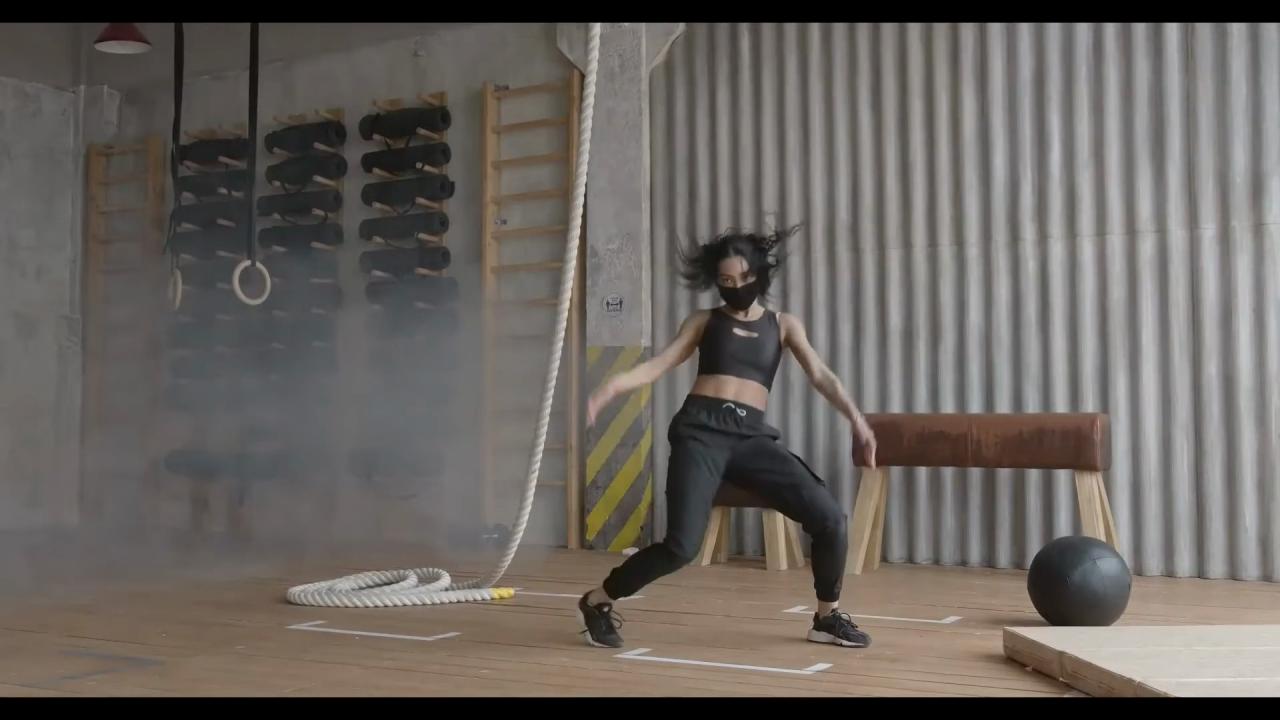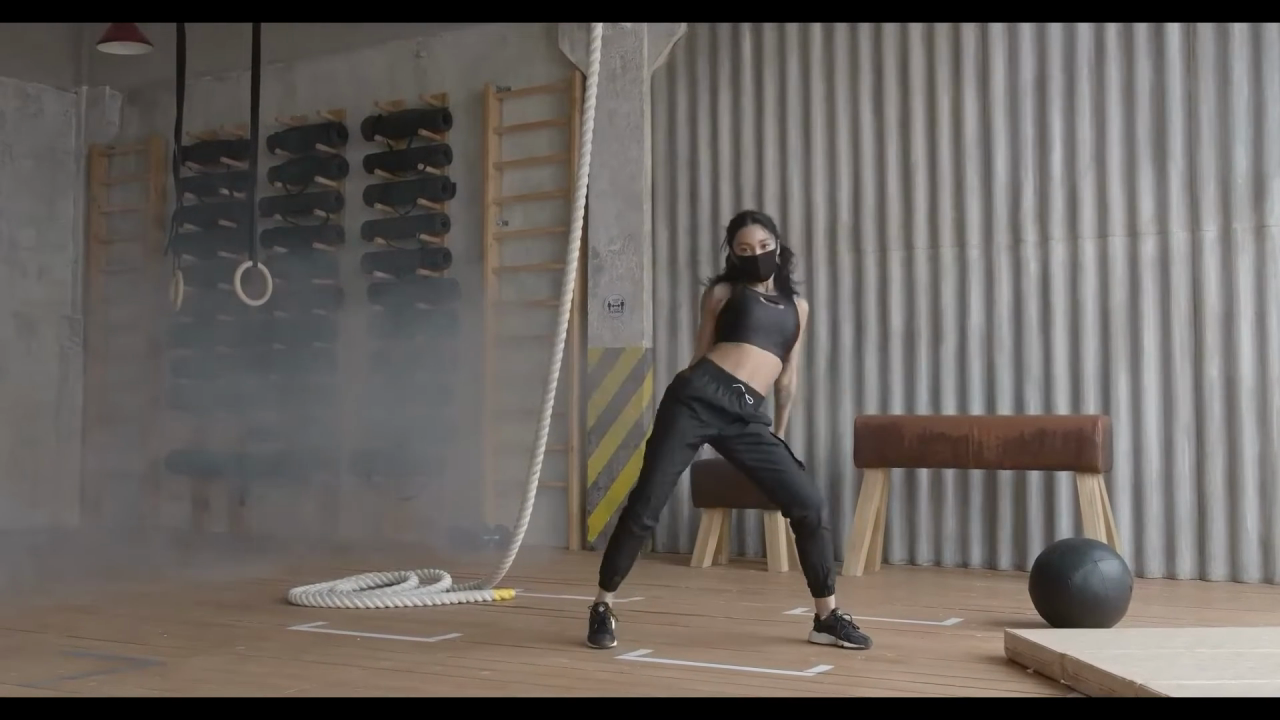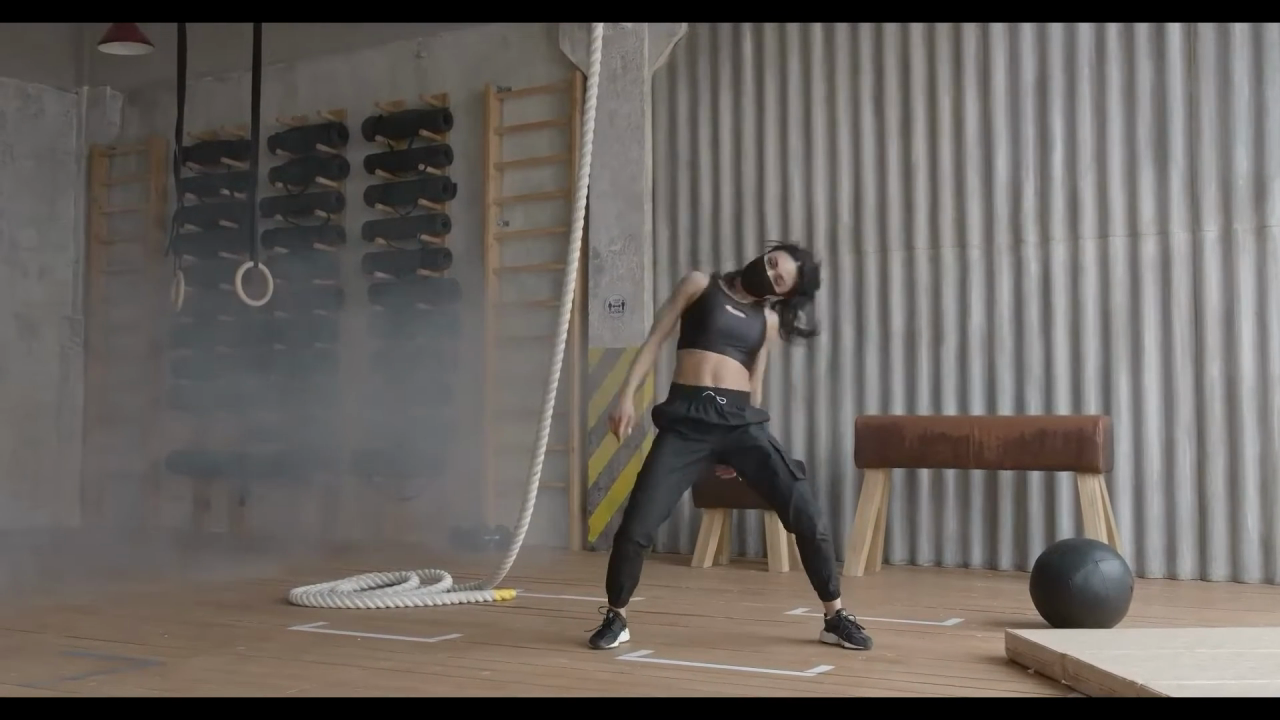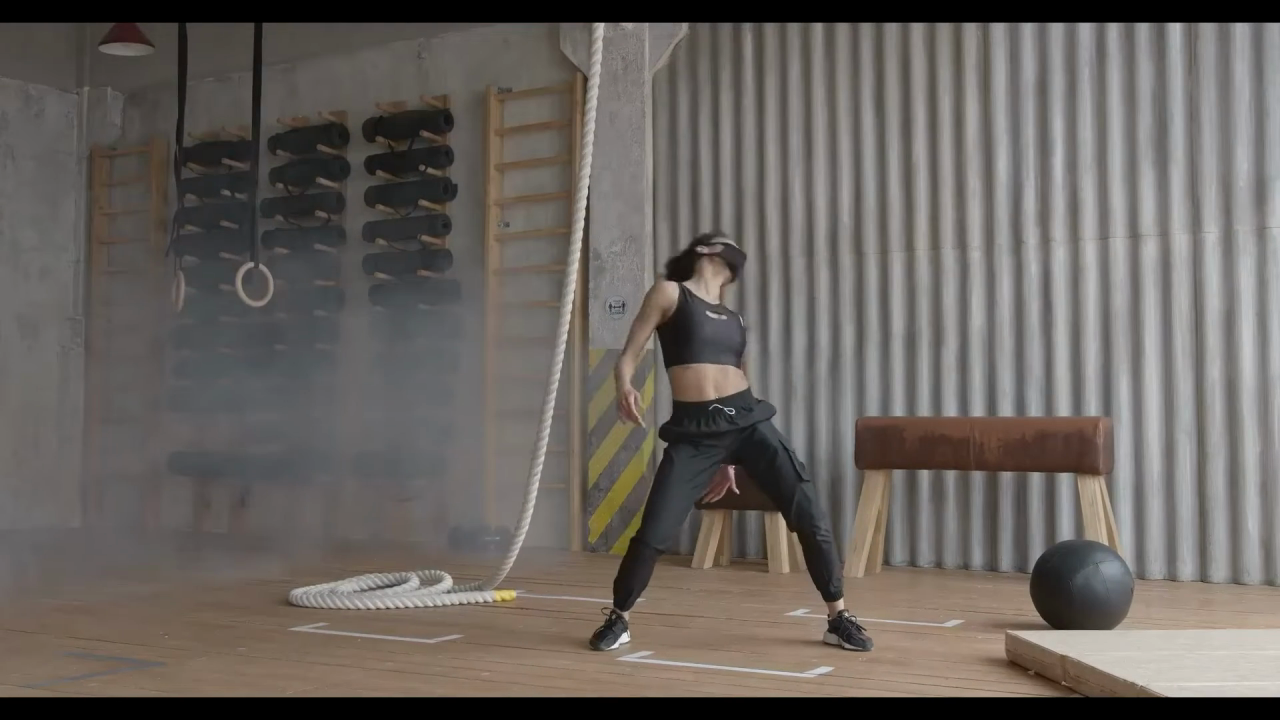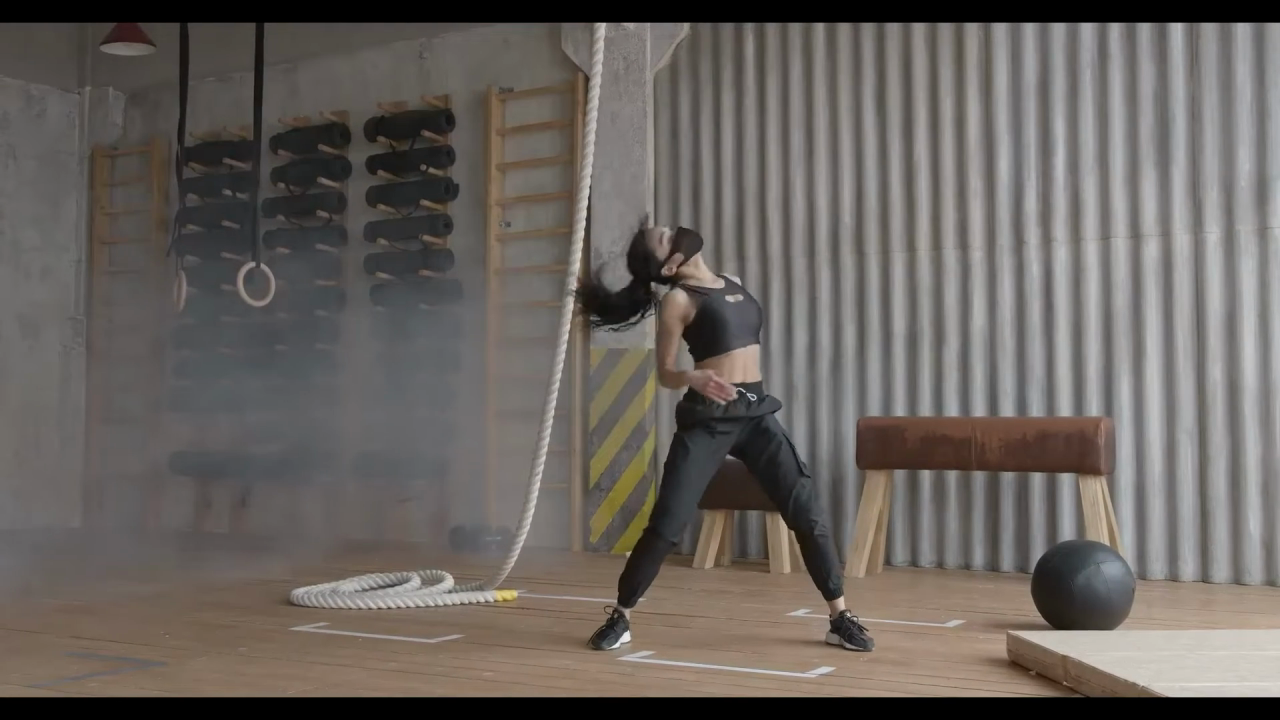
dt=0.4s
person 1, frame 1
left shoulder: (783, 325)
right shoulder: (703, 321)
left elbow: (818, 374)
right elbow: (654, 367)
left wrist: (854, 416)
right wrist: (606, 391)
left hip: (753, 438)
right hip: (700, 433)
left knee: (830, 520)
right knee: (681, 546)
left ankle: (827, 616)
right ankle: (598, 603)
person 1, frame 2
left shoulder: (797, 306)
right shoulder: (722, 292)
left elbow: (788, 377)
right elbow: (701, 353)
left wrist: (778, 435)
right wrist: (675, 409)
left hip: (745, 418)
right hip: (698, 400)
left knee: (809, 507)
right knee: (644, 508)
left ankle: (827, 617)
right ankle: (602, 606)
person 1, frame 3
left shoulder: (770, 319)
right shoulder: (700, 284)
right elbow: (654, 342)
left wrist: (736, 451)
right wrist: (626, 395)
left hip: (740, 421)
right hip: (686, 420)
left knee: (806, 515)
right knee: (636, 528)
left ankle: (835, 616)
right ankle: (616, 616)
person 1, frame 4
left shoulder: (733, 319)
right shoulder: (669, 292)
right elbow: (628, 356)
left wrist: (727, 460)
right wrist: (624, 387)
left hip: (748, 421)
right hip: (693, 431)
left knee: (810, 517)
right knee: (653, 534)
left ankle: (839, 617)
right ankle: (618, 618)
person 1, frame 5
left shoulder: (733, 283)
right shoulder: (678, 299)
right elbow: (665, 370)
right wrist: (696, 377)
left hip: (756, 411)
right hip: (707, 419)
left knee: (807, 512)
right knee: (667, 524)
left ankle: (840, 618)
right ankle: (620, 616)
